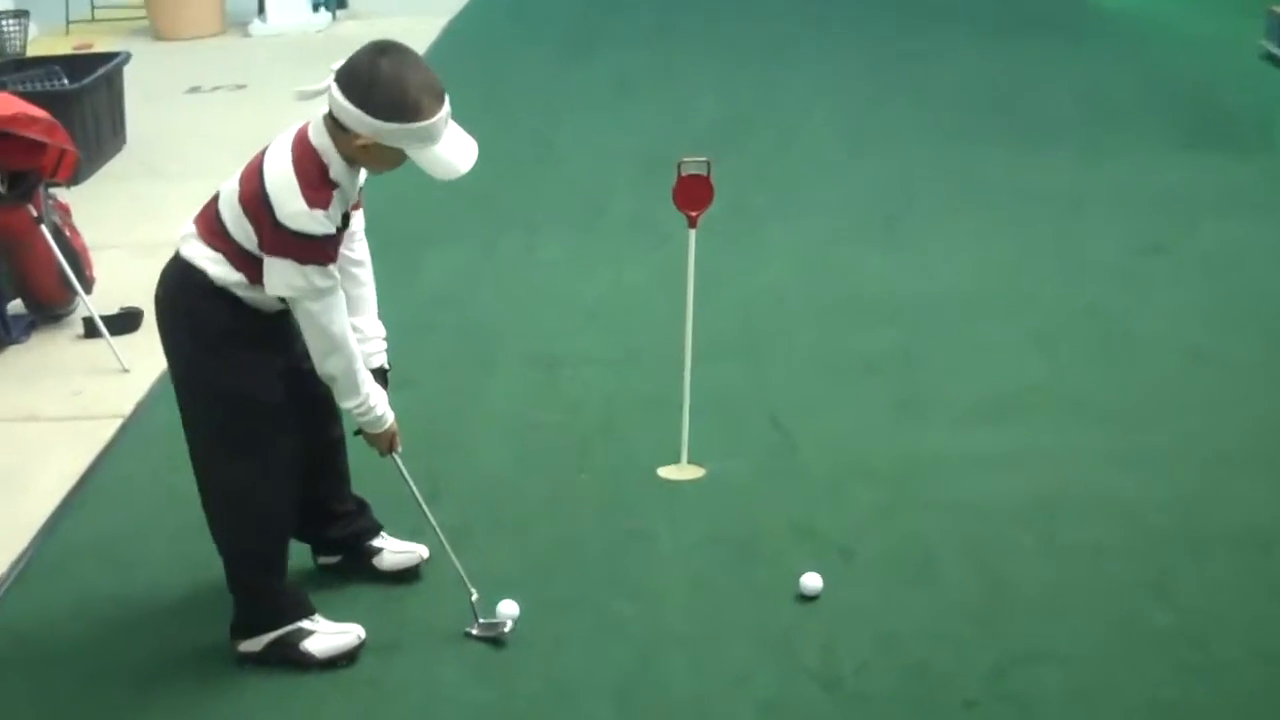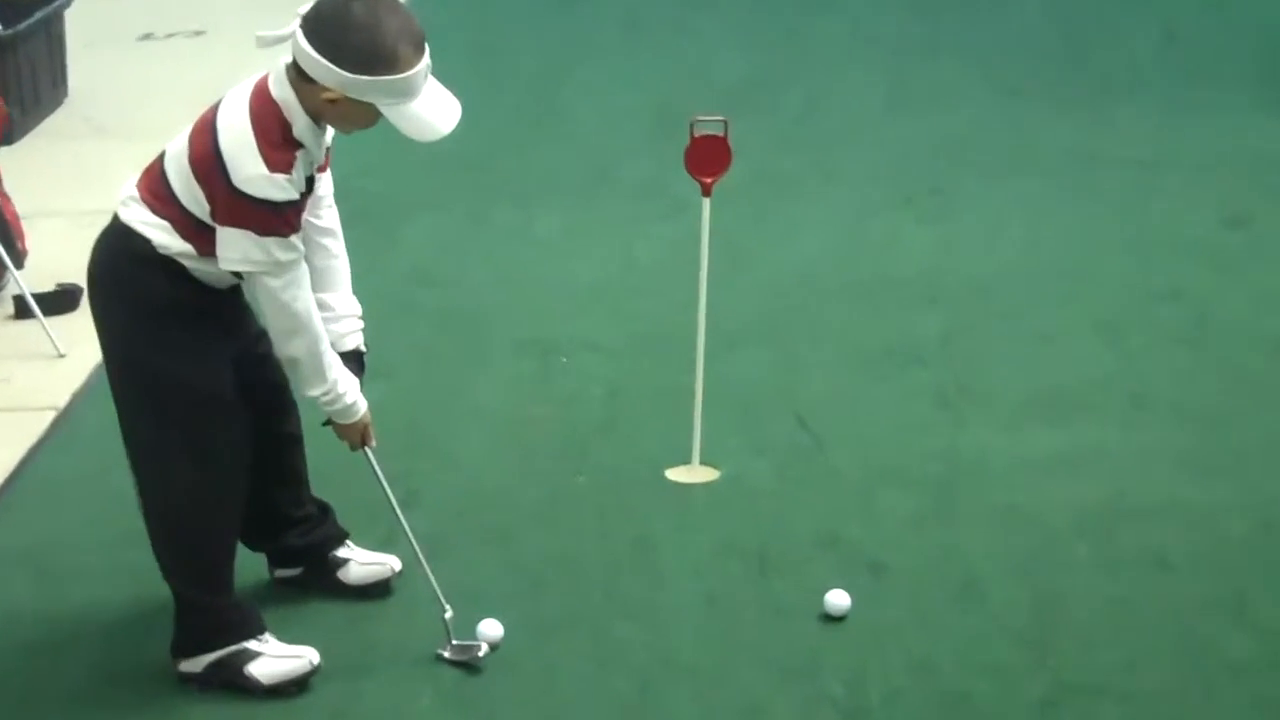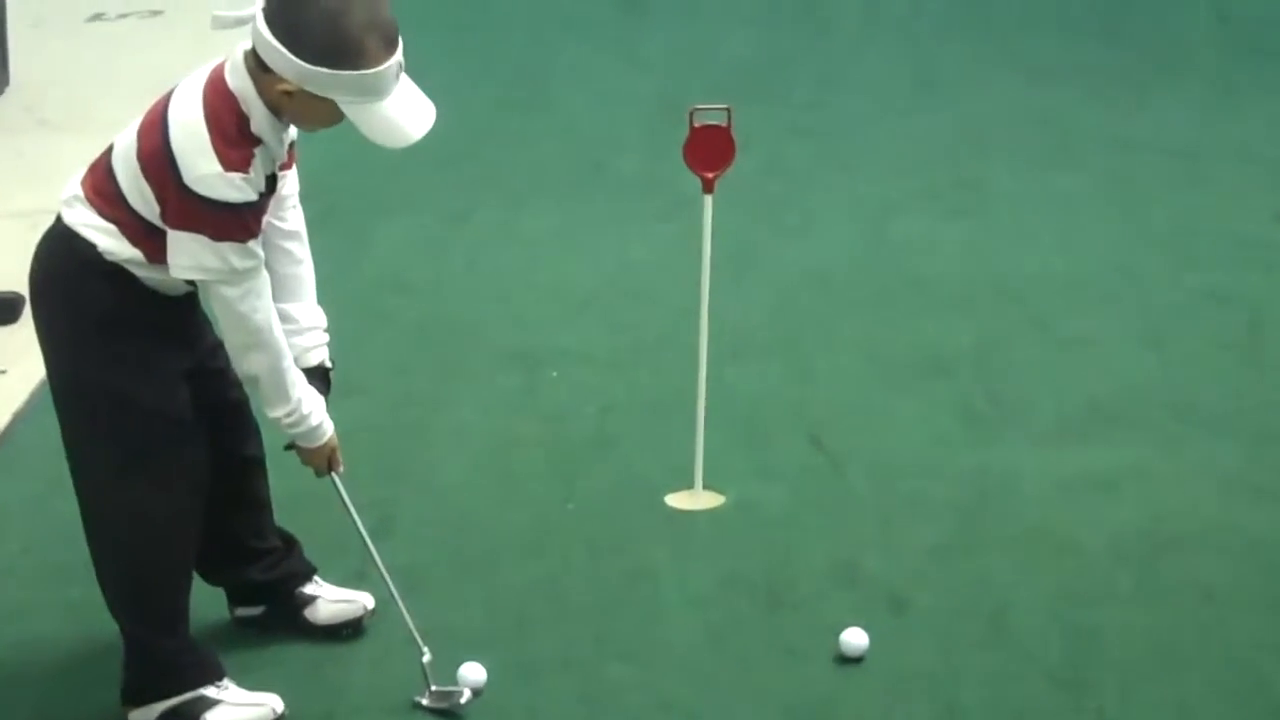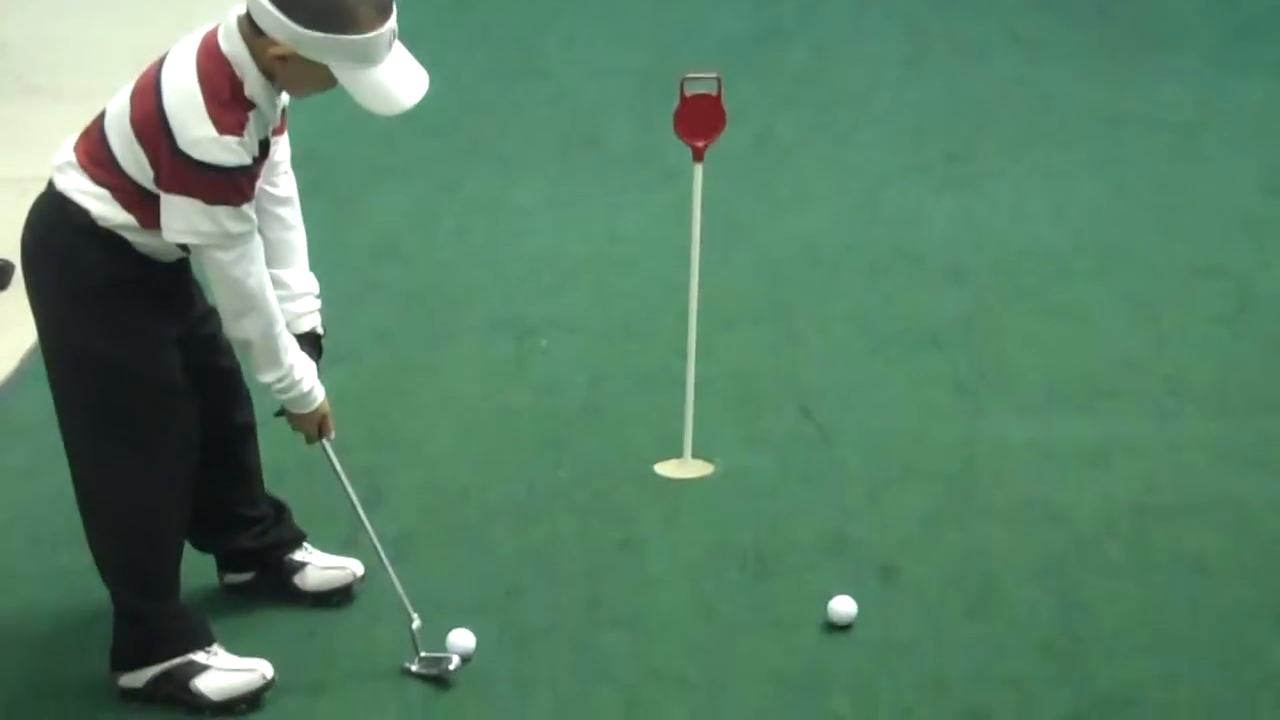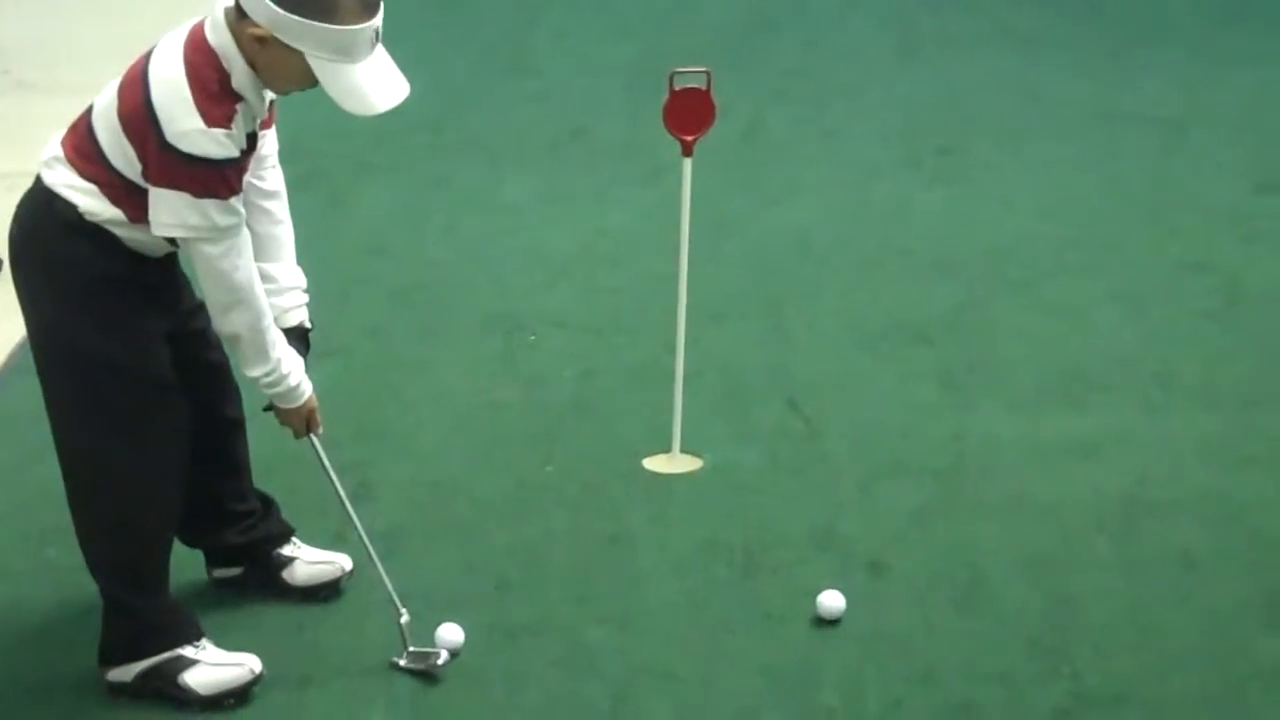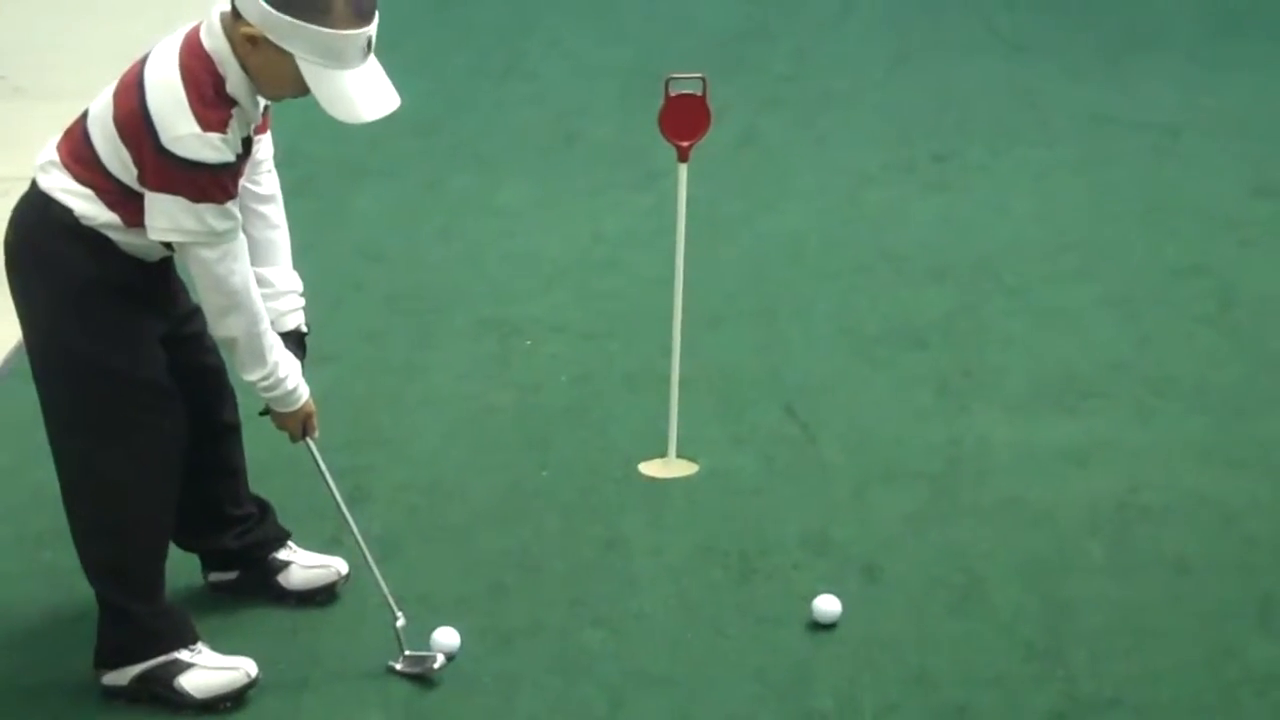
dt=0.4s
person 1, frame 1
left shoulder: (336, 149)
right shoulder: (300, 199)
left elbow: (352, 255)
right elbow: (323, 316)
left wrist: (374, 364)
right wrist: (371, 409)
left hip: (257, 300)
right hip: (209, 311)
left knee: (314, 417)
right knee: (253, 459)
left ankle: (343, 537)
person 1, frame 2
left shoulder: (301, 104)
right shoulder: (258, 161)
left elbow: (319, 222)
right elbow: (285, 297)
left wrist: (347, 342)
right wrist: (341, 397)
left hip: (202, 273)
right hip: (149, 284)
left knee: (267, 410)
right knee: (199, 451)
left ankle: (303, 547)
right ankle: (212, 636)
person 1, frame 3
left shoulder: (262, 95)
right shoulder: (213, 159)
left elbow: (282, 227)
right elbow: (244, 311)
left wrist: (310, 360)
right wrist: (307, 421)
left hip: (155, 278)
right hip: (97, 292)
left knee: (226, 434)
right knee: (149, 476)
left ankle: (267, 583)
person 1, frame 4
left shoulder: (253, 60)
right shoulder: (207, 125)
left elbow: (274, 191)
right elbow: (238, 277)
left wrist: (303, 324)
right wrist: (299, 387)
left hip: (146, 246)
right hip: (89, 259)
left knee: (218, 400)
right knee: (142, 442)
left ankle: (257, 550)
right ankle: (154, 648)
person 1, frame 5
right shoulder: (193, 116)
left elbow: (262, 185)
right elbow: (225, 269)
left wrist: (289, 320)
right wrist: (286, 380)
left hip: (135, 240)
right hip: (76, 252)
left knee: (206, 391)
right knee: (129, 436)
left ankle: (245, 543)
right ankle: (142, 642)
person 1, frame 6
left shoulder: (237, 60)
right shoulder: (189, 119)
left elbow: (258, 190)
right elbow: (221, 274)
left wrist: (286, 324)
right wrist: (283, 385)
left hip: (130, 245)
right hip: (72, 257)
left knee: (202, 396)
right knee: (125, 440)
left ankle: (239, 548)
right ankle: (139, 647)
